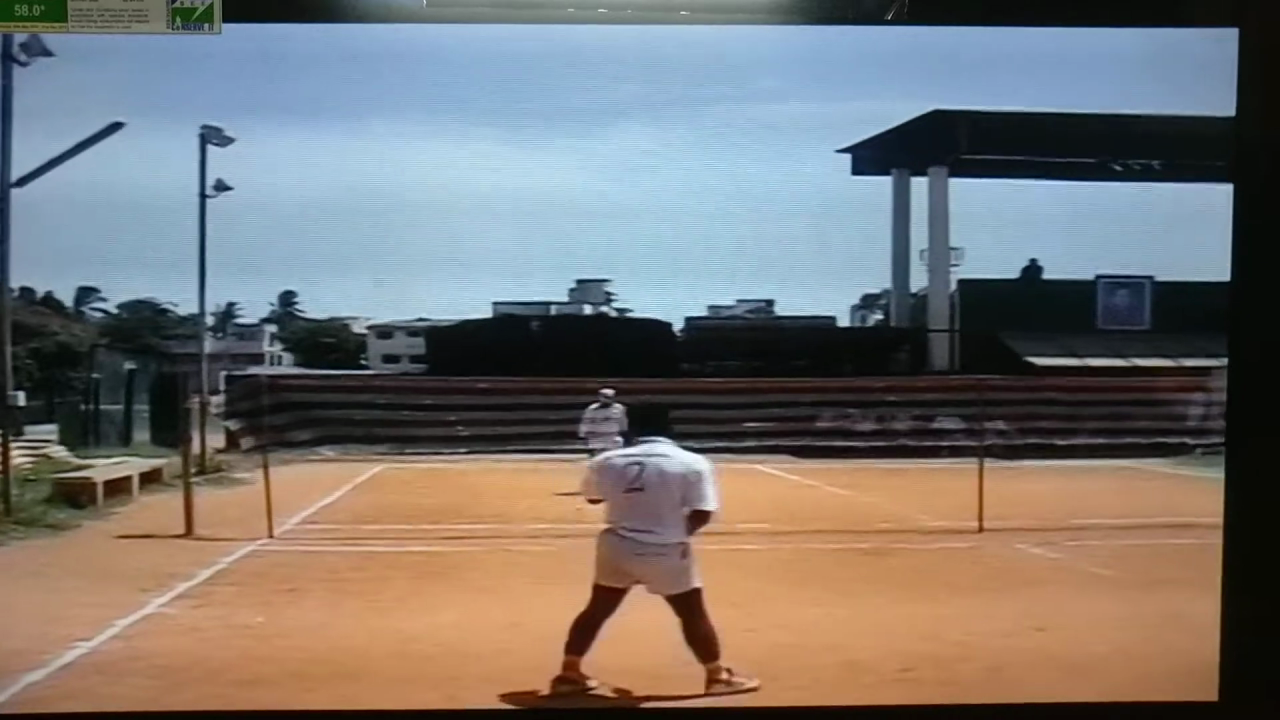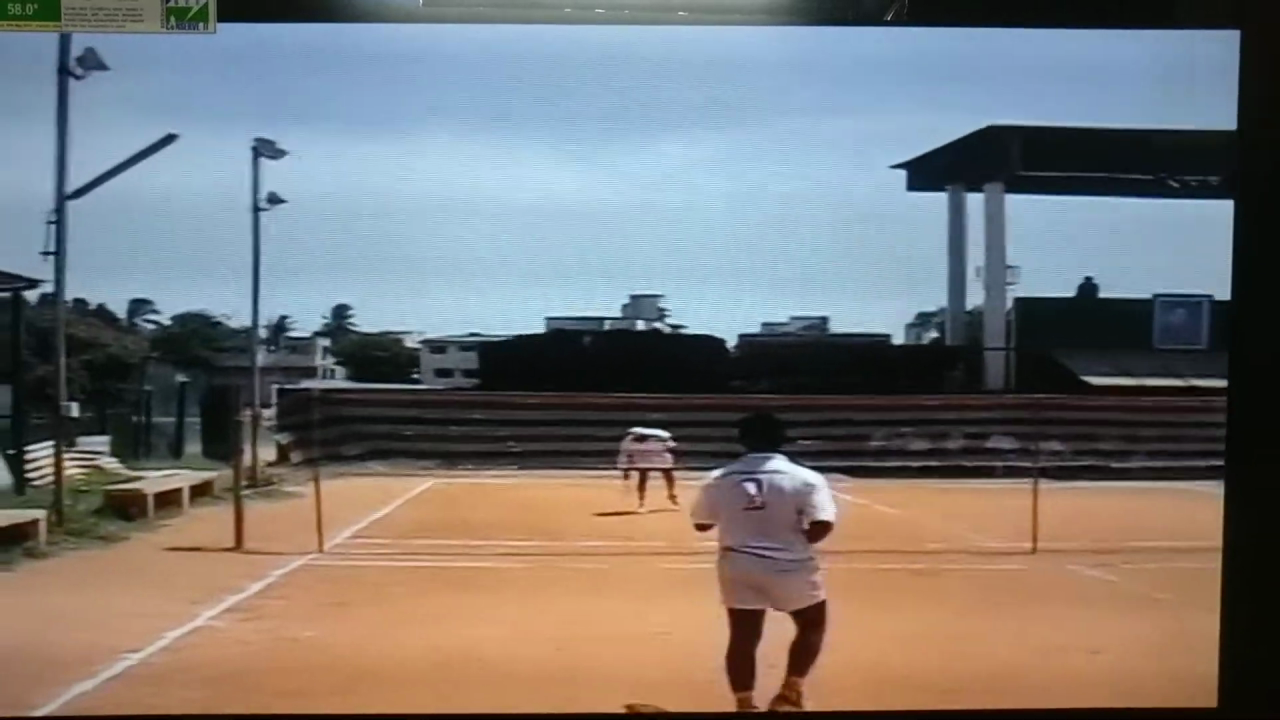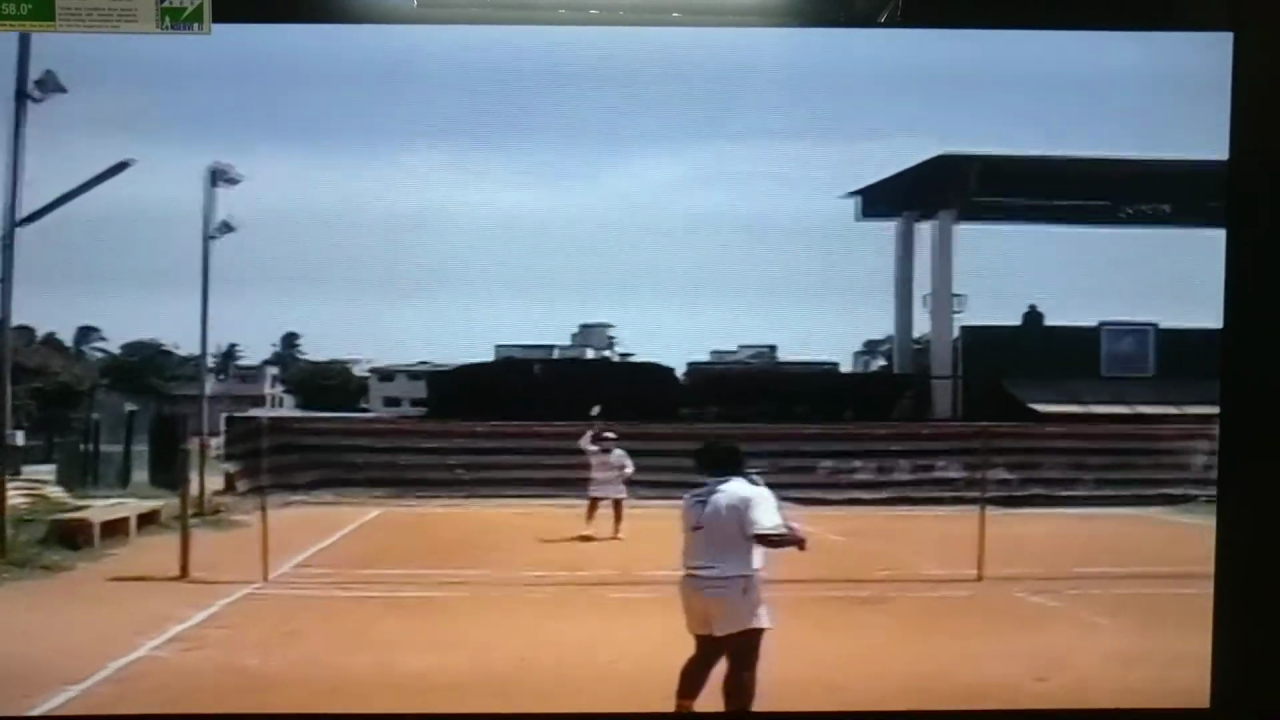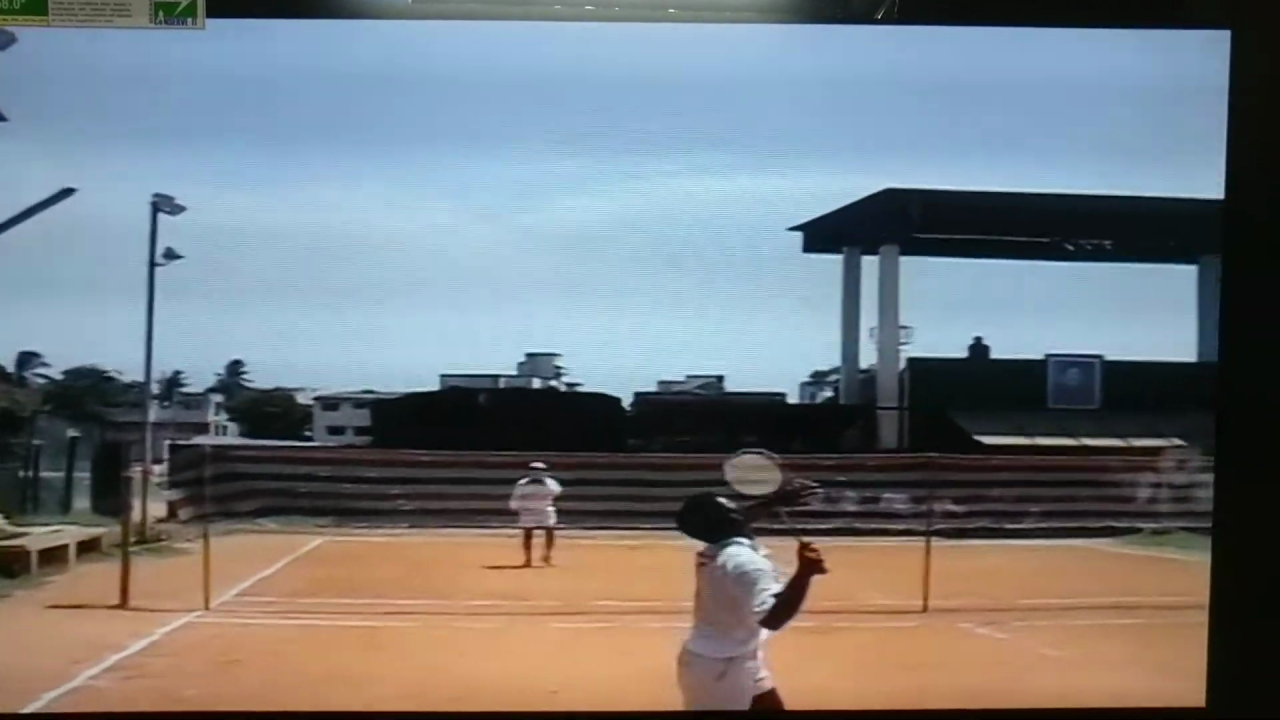
dt=0.7s
person 1, frame 1
left shoulder: (608, 460)
right shoulder: (693, 463)
left elbow: (593, 496)
right elbow: (702, 514)
right wrist: (678, 534)
left hip: (614, 546)
right hip: (663, 552)
left knee: (597, 610)
right knee: (694, 614)
left ankle: (568, 674)
right ankle: (718, 676)
person 1, frame 2
left shoulder: (718, 479)
right shoulder: (806, 479)
left elbow: (702, 523)
right elbow: (822, 525)
right wrist: (802, 541)
left hip: (738, 565)
right hip: (791, 567)
left knee: (743, 638)
right knee: (812, 625)
left ankle: (745, 706)
right ankle: (790, 695)
person 1, frame 3
left shoulder: (692, 500)
right shoulder: (753, 494)
right elbow: (766, 536)
right wrist: (794, 537)
left hip: (694, 585)
right hip: (732, 587)
left knee: (706, 652)
right knee: (742, 662)
left ankle: (683, 710)
person 1, frame 4
left shoulder: (721, 548)
right shoulder: (743, 561)
left elbow: (743, 516)
right elbow: (774, 619)
left wrist: (778, 499)
right wrist: (805, 572)
left hip: (728, 658)
right hip: (721, 665)
